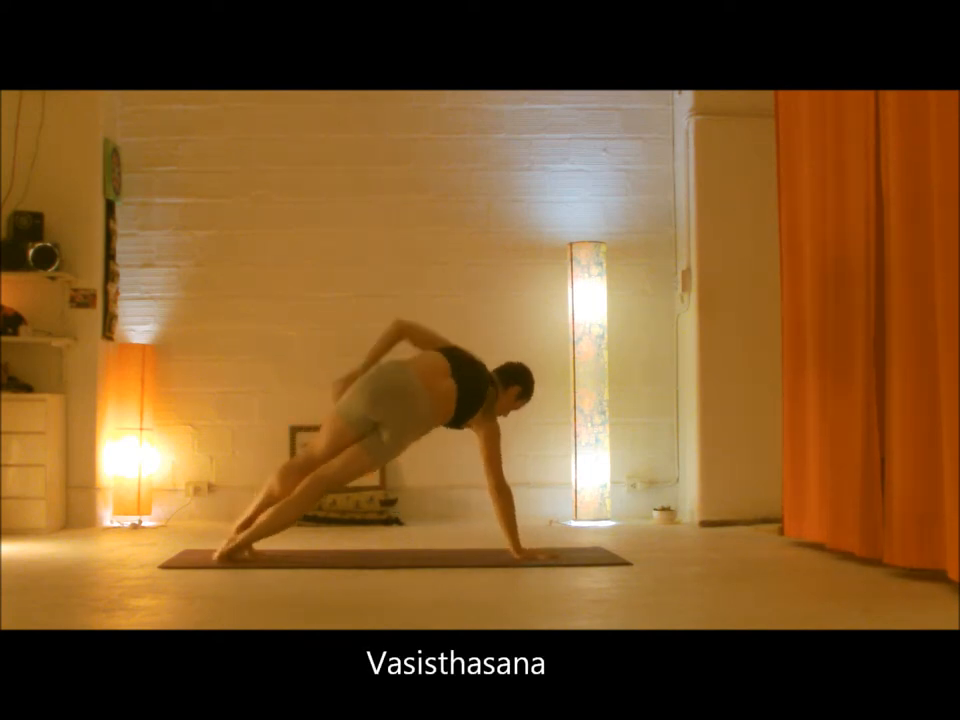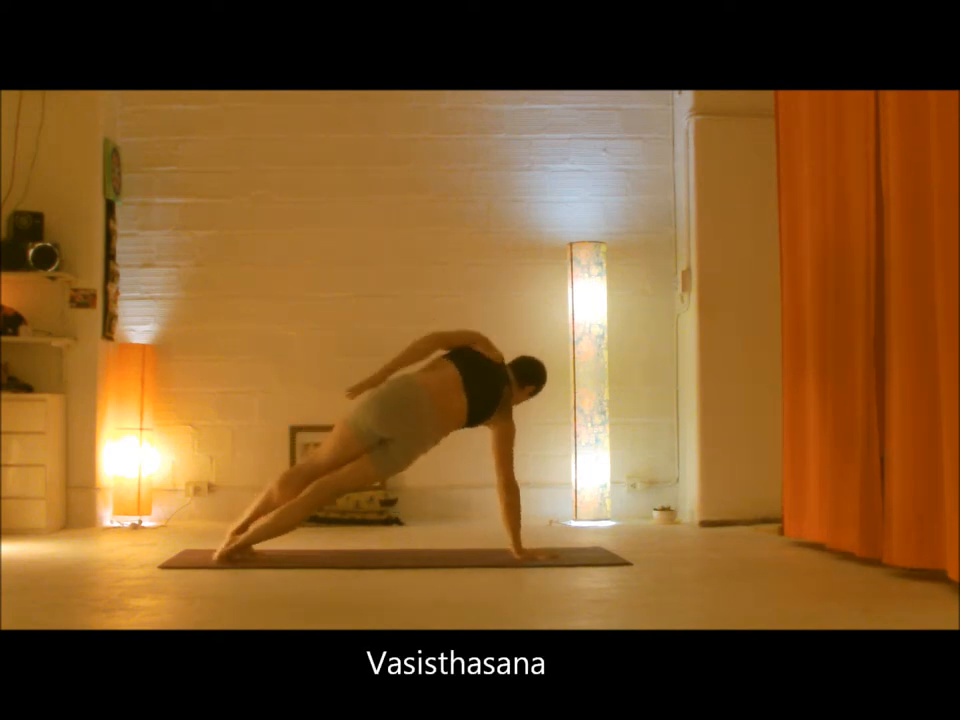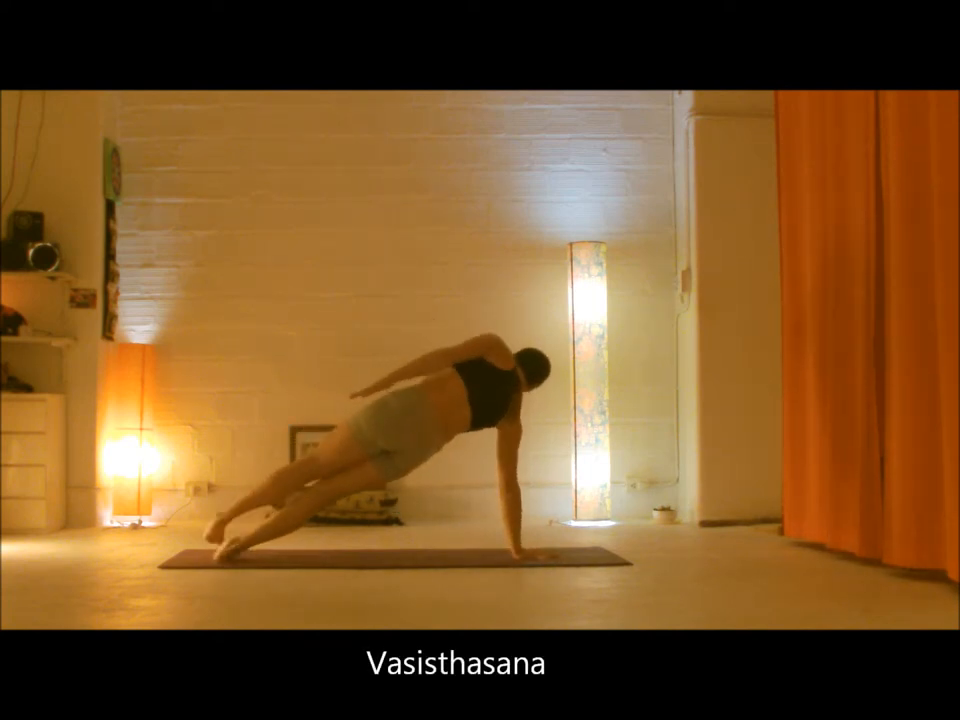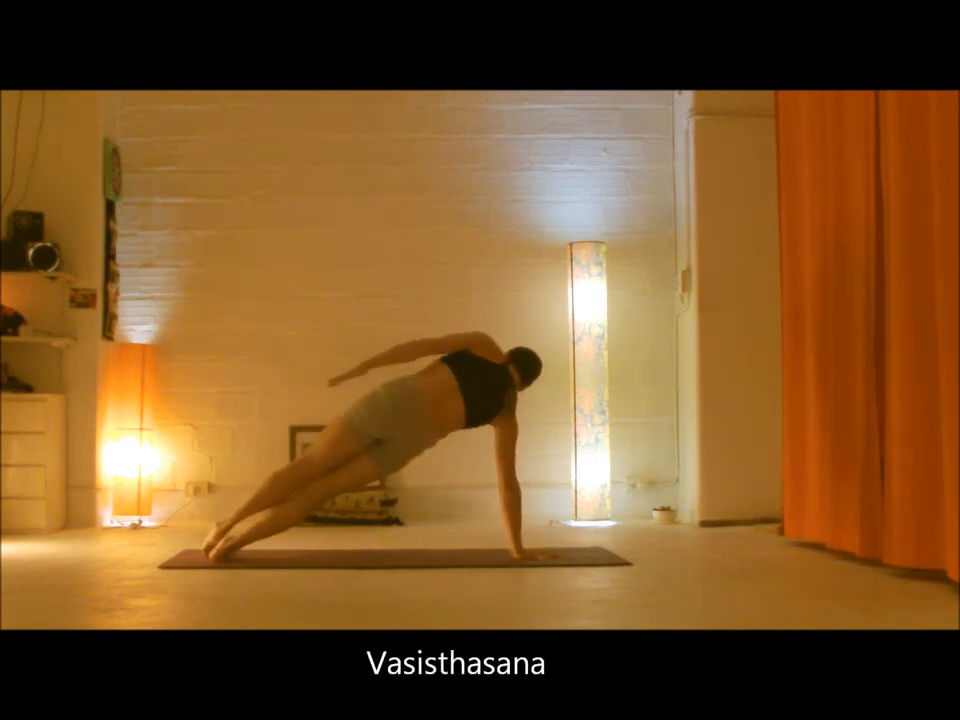
dt=0.4s
person 1, frame 1
left shoulder: (461, 354)
right shoulder: (486, 419)
left elbow: (400, 326)
right elbow: (498, 487)
left wrist: (362, 370)
right wrist: (517, 548)
left hip: (384, 384)
right hip: (406, 421)
left knee: (310, 460)
right knee: (317, 483)
left ankle: (243, 525)
right ankle: (237, 543)
person 1, frame 2
left shoulder: (484, 346)
right shoulder: (503, 418)
left elbow: (436, 338)
right elbow: (507, 484)
left wrist: (380, 375)
right wrist: (518, 548)
left hip: (395, 400)
right hip: (413, 439)
left knee: (312, 468)
right knee: (320, 491)
left ankle: (240, 526)
right ankle: (239, 542)
person 1, frame 3
left shoulder: (497, 347)
right shoulder: (511, 419)
left elbow: (446, 355)
right elbow: (508, 484)
left wrist: (383, 382)
right wrist: (517, 547)
left hip: (402, 410)
right hip: (417, 448)
left knee: (307, 468)
right knee: (321, 493)
left ankle: (225, 518)
right ankle: (239, 543)
person 1, frame 4
left shoulder: (486, 345)
right shoulder: (506, 415)
left elbow: (428, 345)
right elbow: (508, 482)
left wrist: (364, 365)
right wrist: (518, 547)
left hip: (395, 401)
right hip: (409, 441)
left knee: (304, 469)
right knee: (317, 491)
left ankle: (226, 524)
right ankle: (233, 541)
